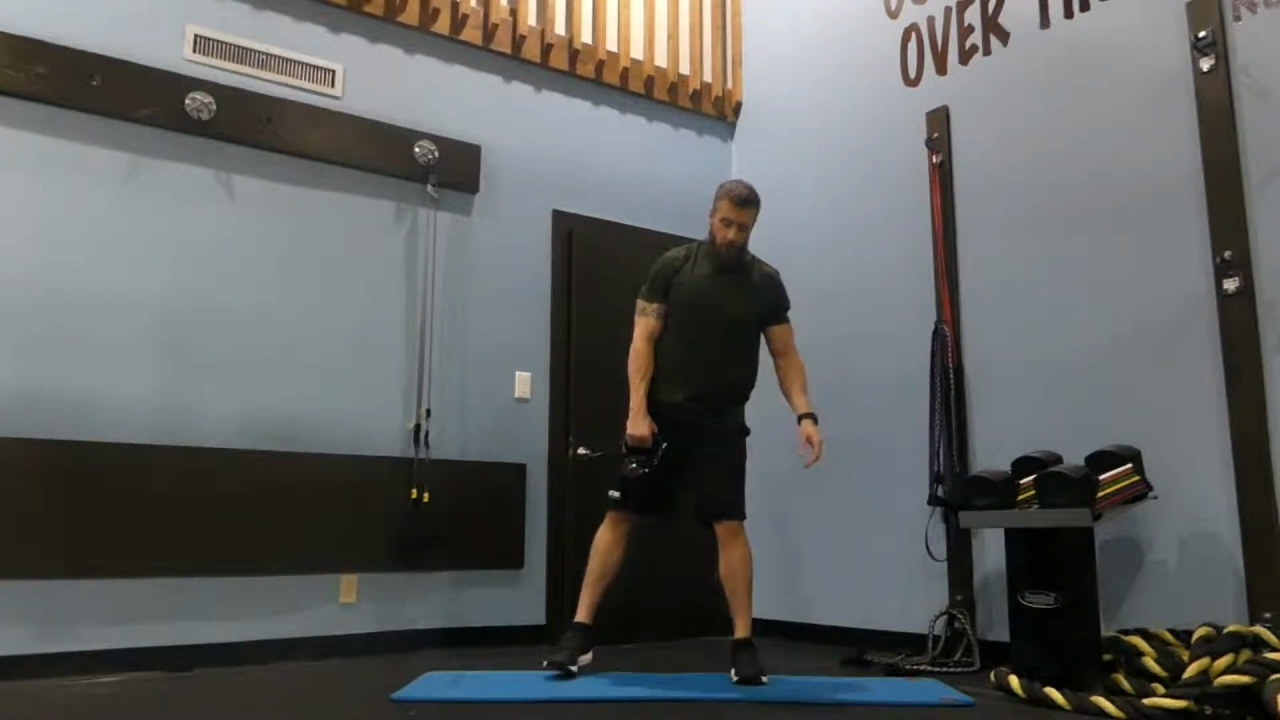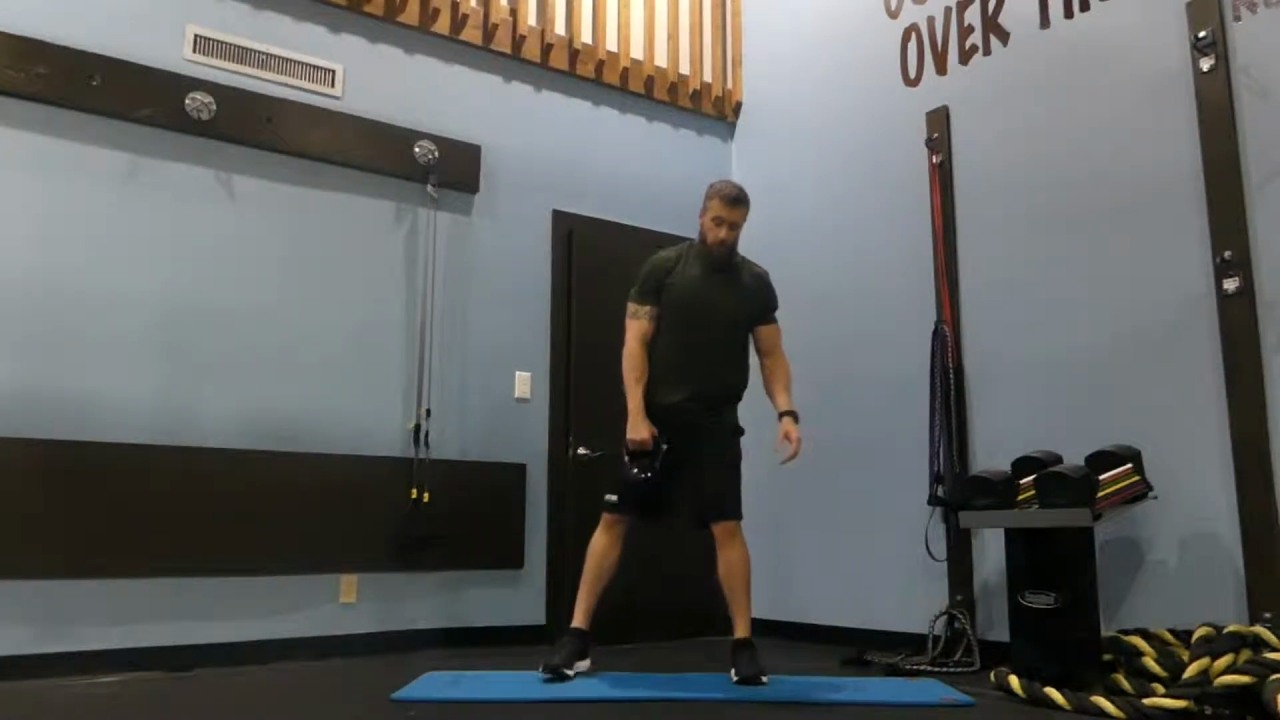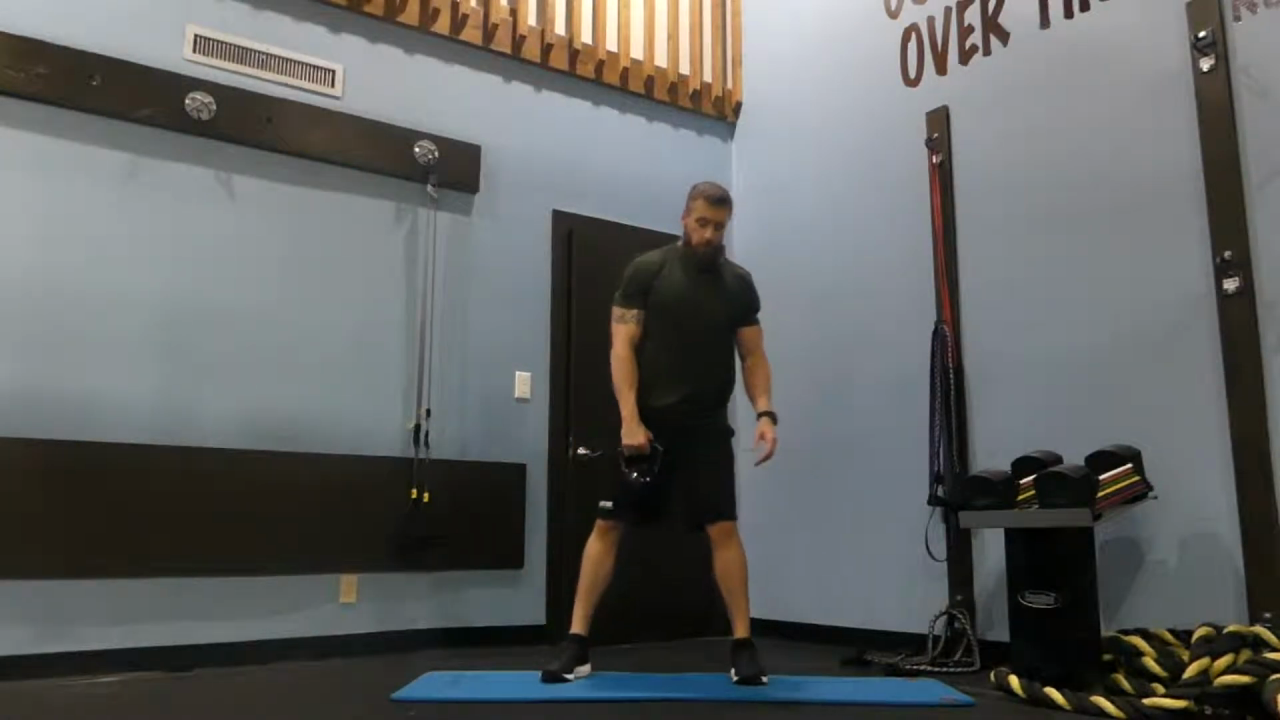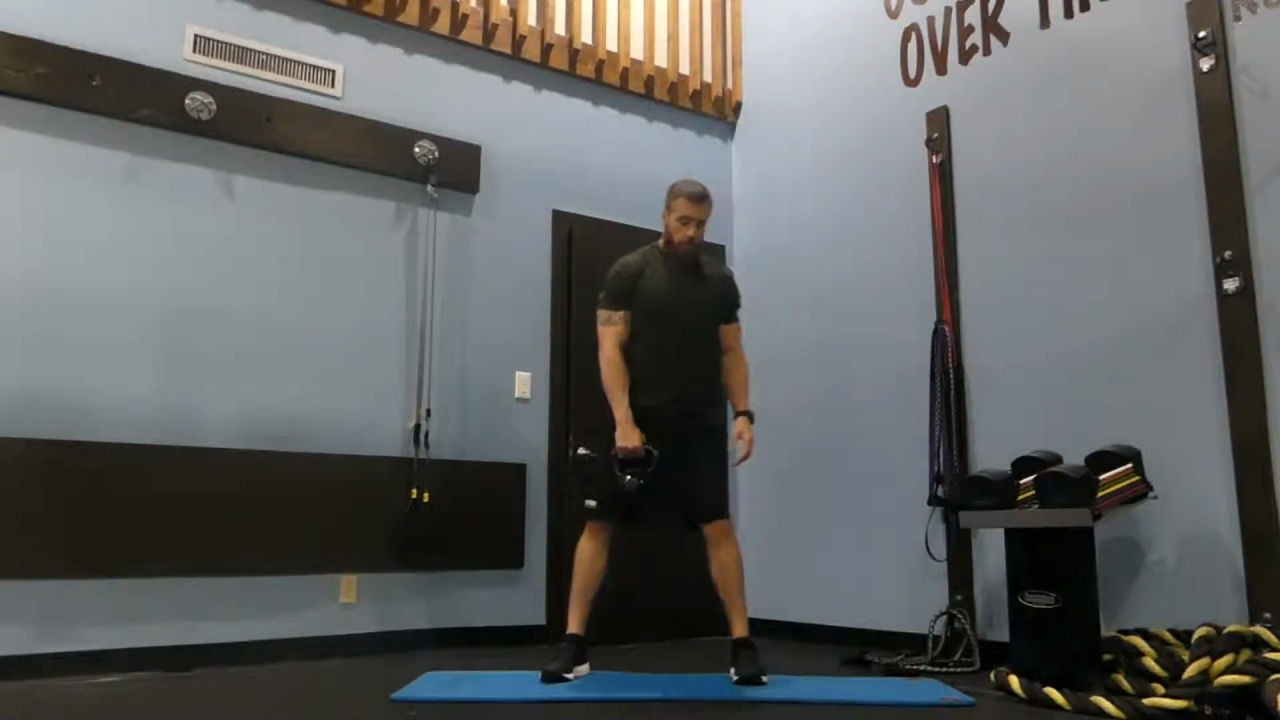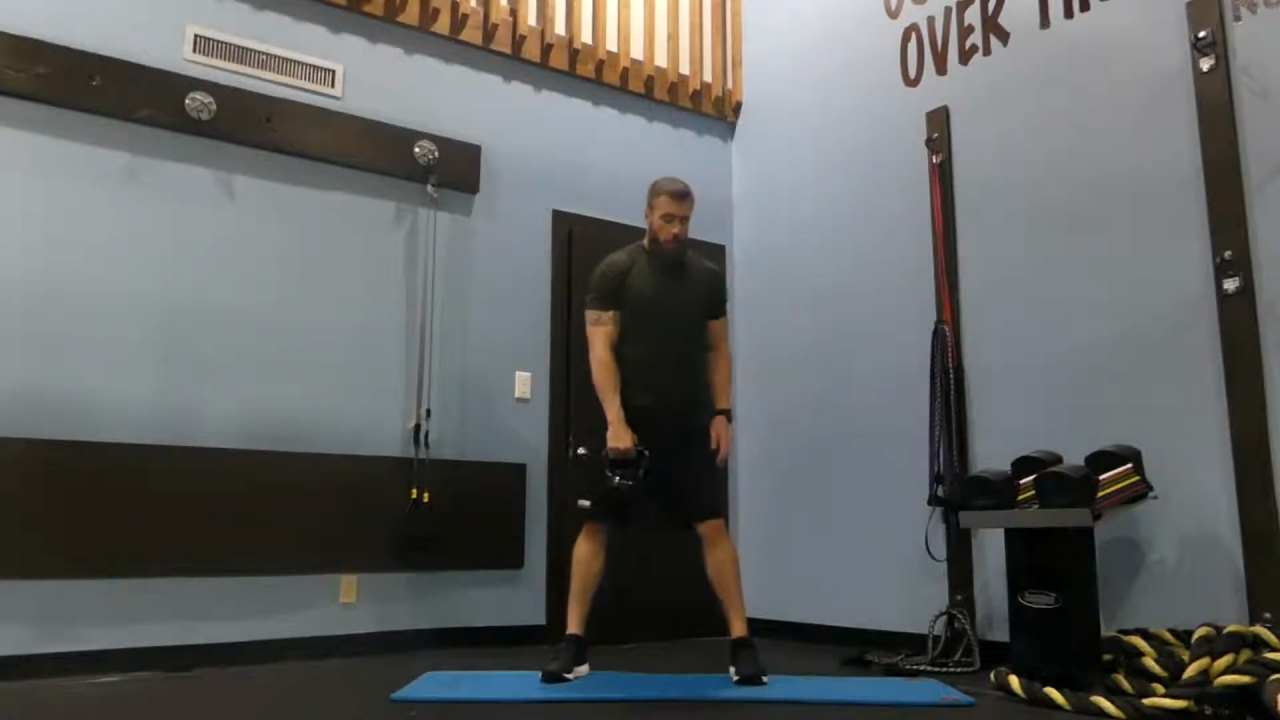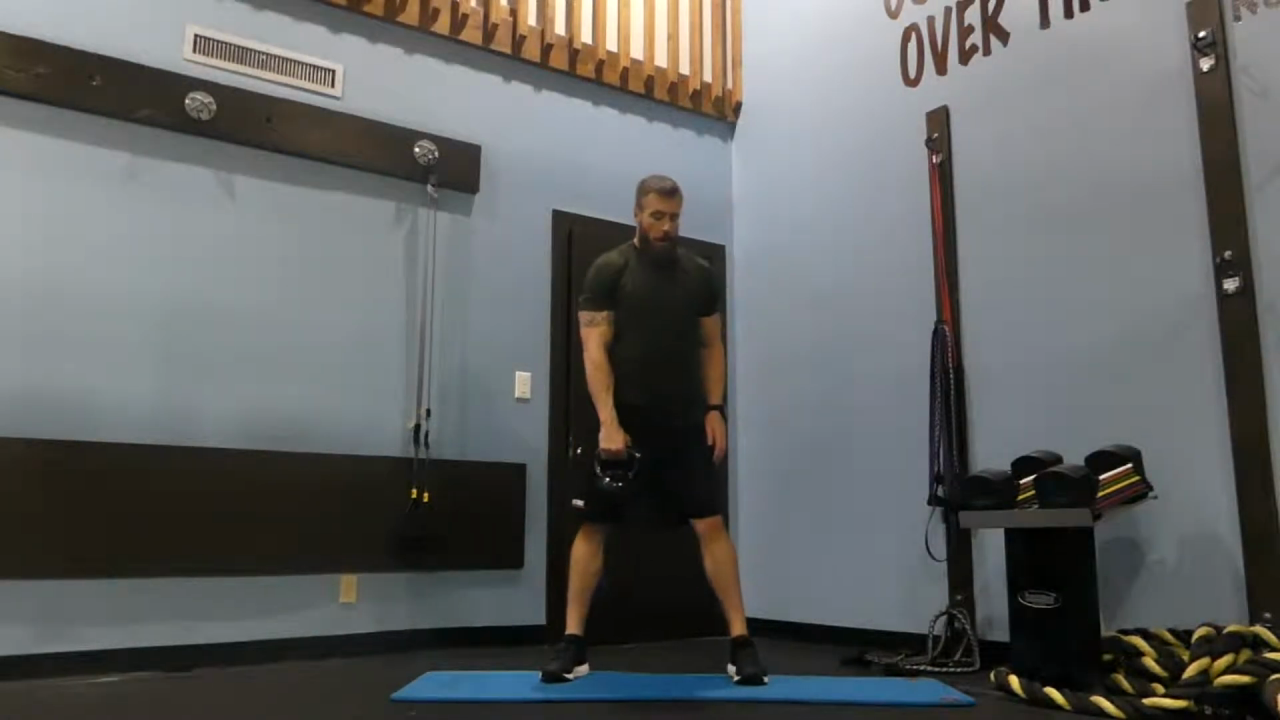
dt=0.1s
person 1, frame 1
left shoulder: (766, 283)
right shoulder: (673, 266)
left elbow: (785, 355)
right elbow: (643, 340)
left wrist: (805, 414)
right wrist: (637, 410)
left hip: (720, 422)
right hip: (660, 415)
left knee: (729, 528)
right knee: (619, 515)
left ankle: (743, 646)
right ankle: (580, 632)
person 1, frame 2
left shoulder: (755, 283)
right shoulder: (663, 267)
left elbow: (771, 355)
right elbow: (636, 343)
left wrist: (786, 412)
right wrist: (636, 415)
left hip: (714, 424)
right hip: (654, 417)
left knee: (726, 528)
right knee: (614, 519)
left ankle: (743, 646)
right ankle: (577, 638)
person 1, frame 3
left shoulder: (738, 282)
right shoulder: (647, 271)
left elbow: (753, 355)
right elbow: (623, 347)
left wrist: (765, 413)
right wrist: (631, 419)
left hip: (707, 425)
right hip: (646, 421)
left knee: (723, 529)
right knee: (608, 525)
left ankle: (743, 645)
right ankle: (576, 643)
person 1, frame 4
left shoulder: (720, 280)
right shoulder: (629, 271)
left elbow: (731, 352)
right elbow: (611, 349)
left wrist: (742, 413)
right wrist: (624, 422)
left hip: (697, 425)
right hip: (636, 422)
left knee: (718, 528)
right knee: (598, 525)
left ankle: (742, 644)
right ankle: (573, 643)
person 1, frame 5
left shoulder: (707, 276)
right shoulder: (616, 270)
left elbow: (717, 349)
right elbow: (601, 349)
left wrist: (721, 413)
right wrist: (616, 422)
left hip: (690, 424)
right hip: (629, 422)
left knee: (713, 527)
right knee: (595, 526)
left ankle: (741, 644)
right ankle: (574, 644)
person 1, frame 6
left shoulder: (699, 273)
right shoulder: (609, 270)
left elbow: (711, 345)
right elbow: (594, 350)
left wrist: (715, 409)
right wrist: (609, 423)
left hip: (683, 422)
right hip: (623, 421)
left knee: (711, 525)
right knee: (592, 526)
left ankle: (740, 643)
right ankle: (573, 644)
